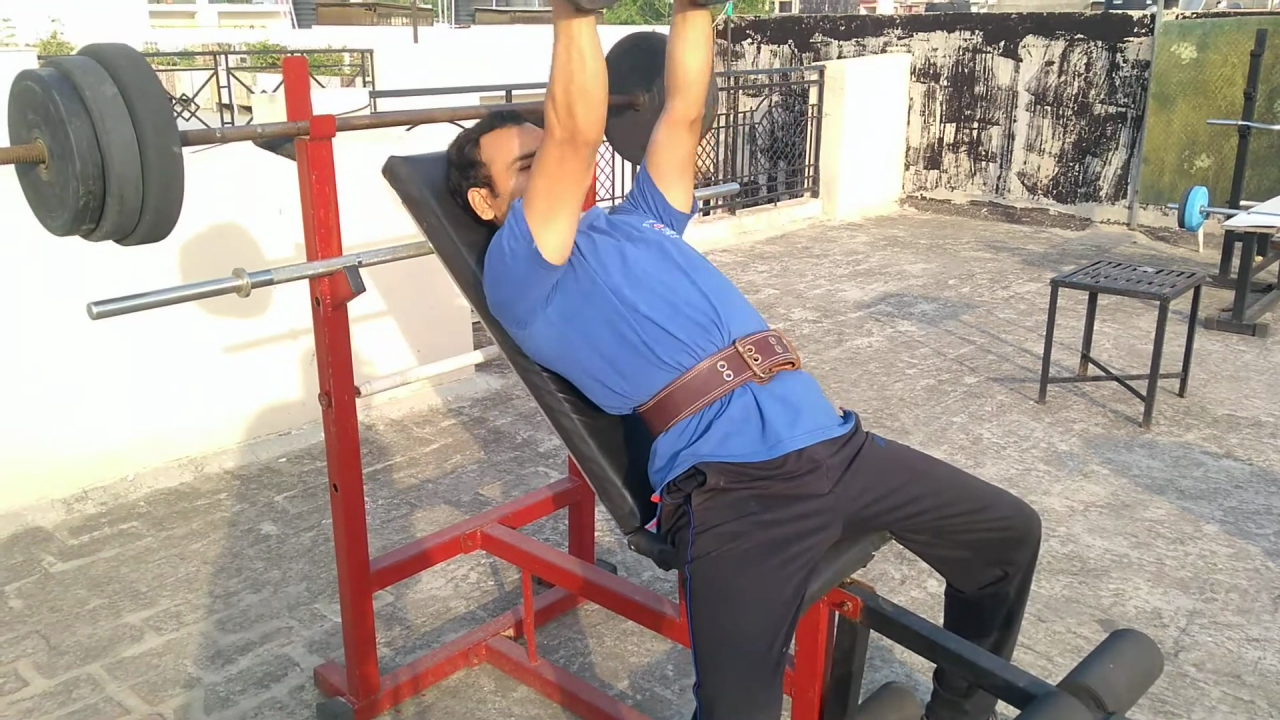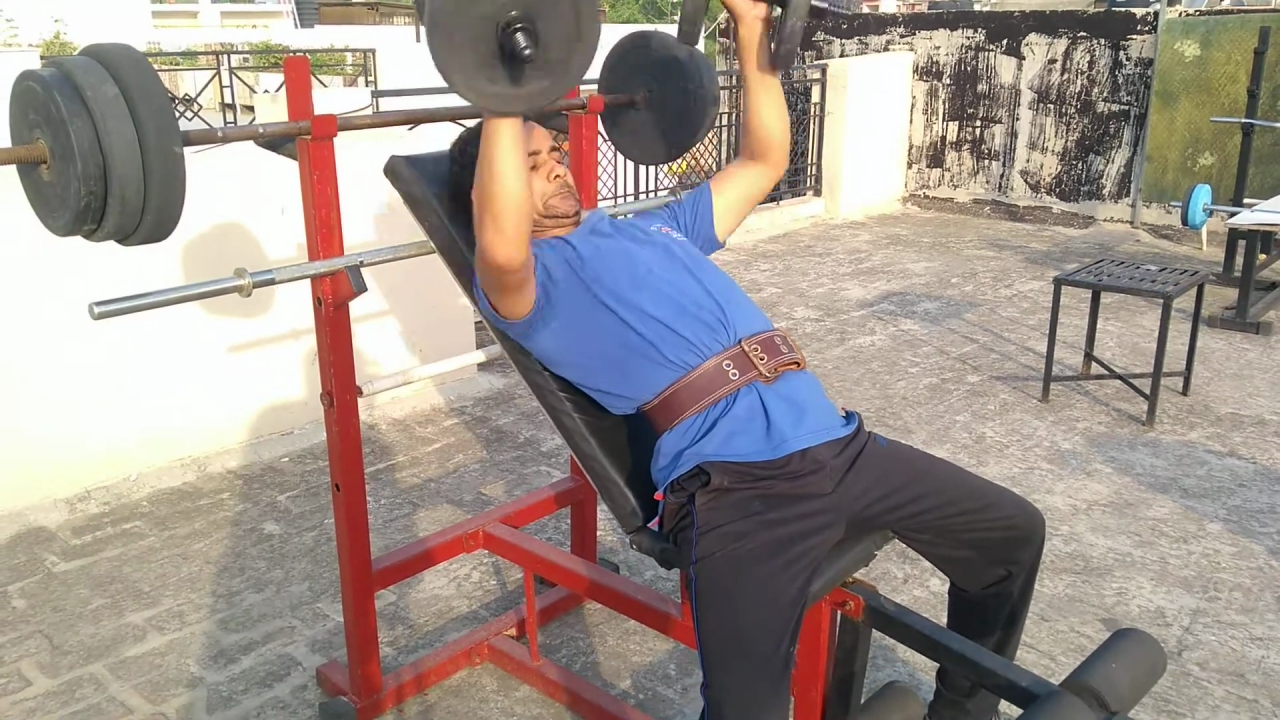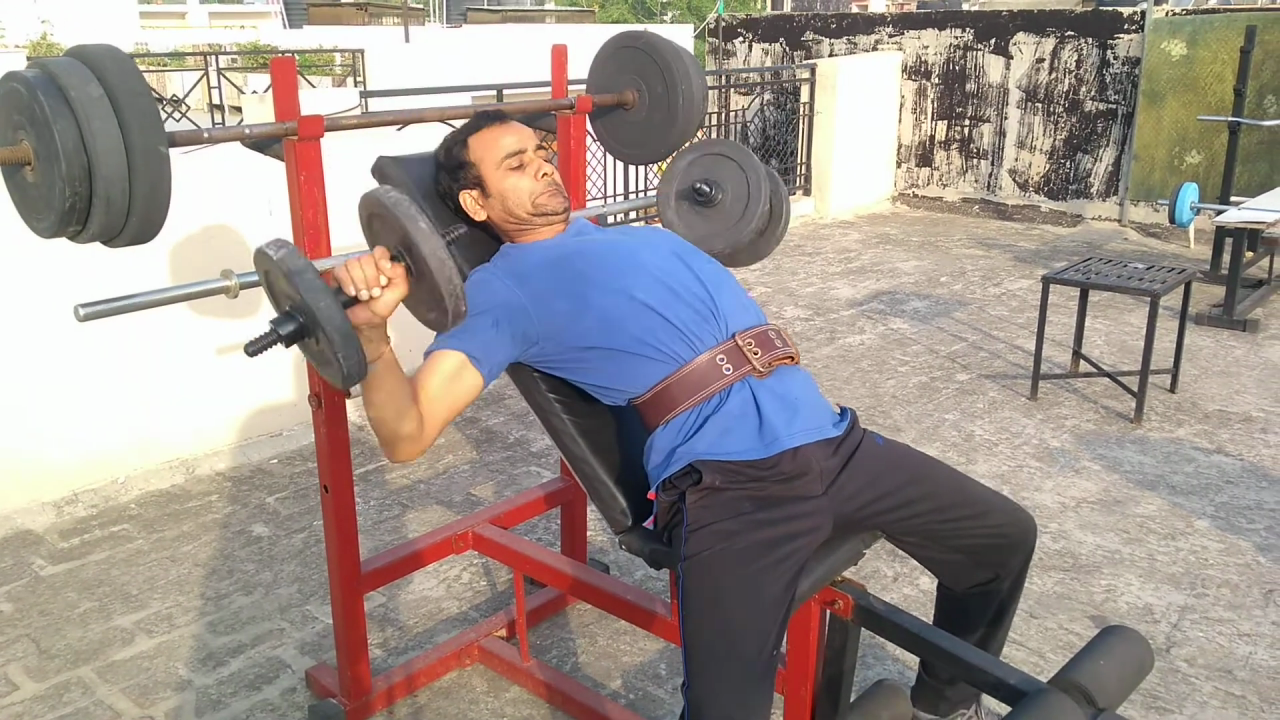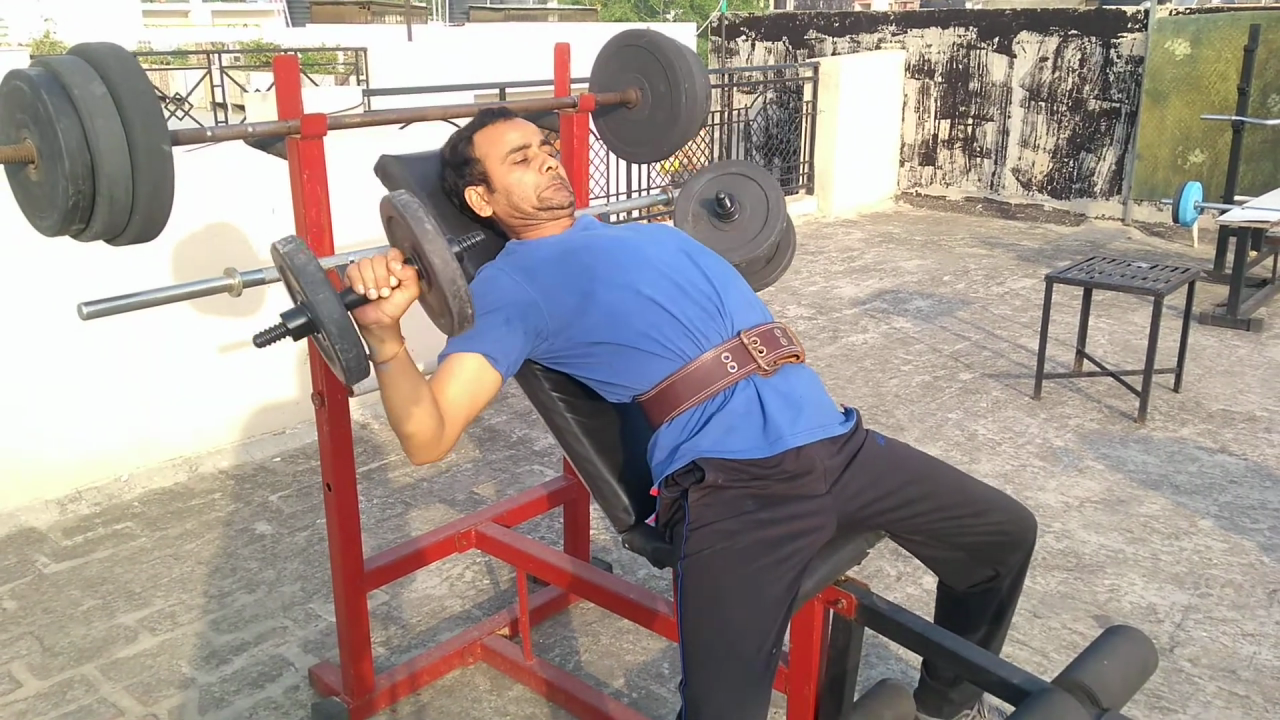
dt=0.4s
person 1, frame 1
left shoulder: (638, 223)
right shoulder: (519, 271)
left elbow: (682, 114)
right elbow: (577, 135)
left hip: (828, 439)
right hip: (732, 484)
left knee: (1011, 532)
person 1, frame 2
left shoulder: (646, 231)
right shoulder: (531, 272)
left elbow: (764, 163)
right elbow: (504, 259)
right wrist: (504, 106)
left hip: (835, 440)
right hip: (739, 483)
left knee: (1013, 532)
person 1, frame 3
left shoulder: (628, 236)
right shoulder: (502, 287)
right elbow: (406, 435)
right wrist: (370, 327)
left hip: (829, 438)
right hip: (727, 480)
left knee: (1004, 536)
person 1, frame 4
left shoulder: (637, 234)
right shoulder: (509, 283)
right elbow: (428, 436)
right wrist: (383, 330)
left hip: (832, 438)
right hip: (730, 480)
left knee: (1005, 535)
